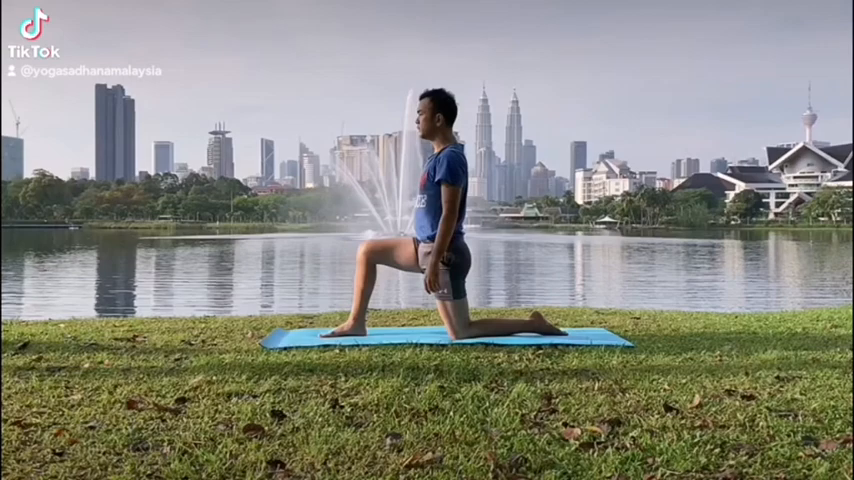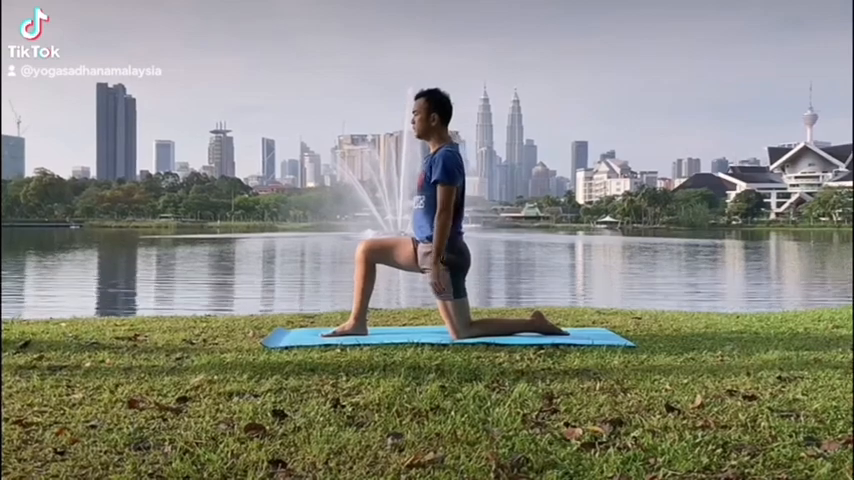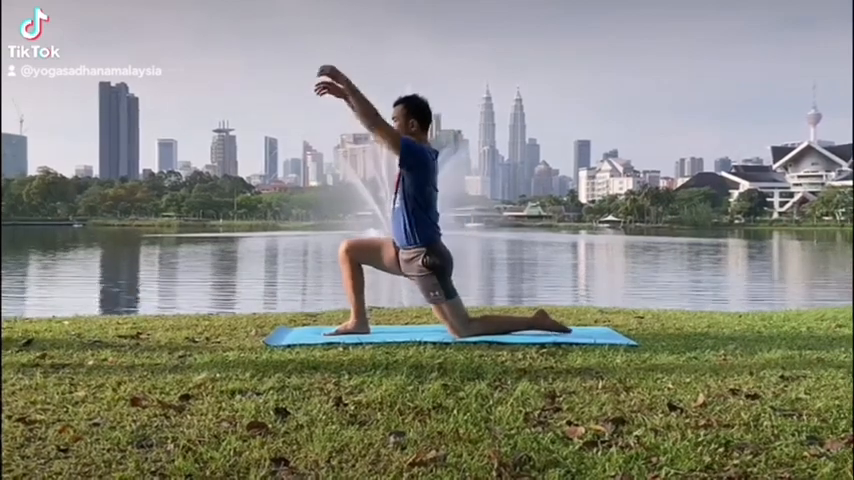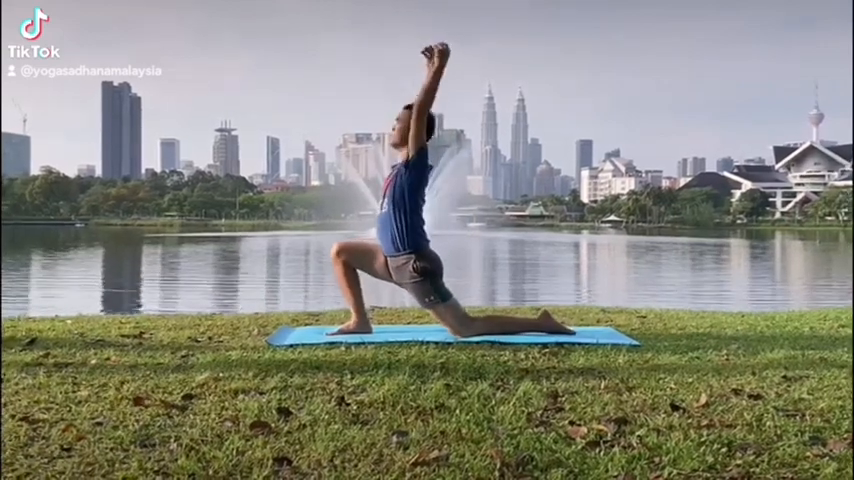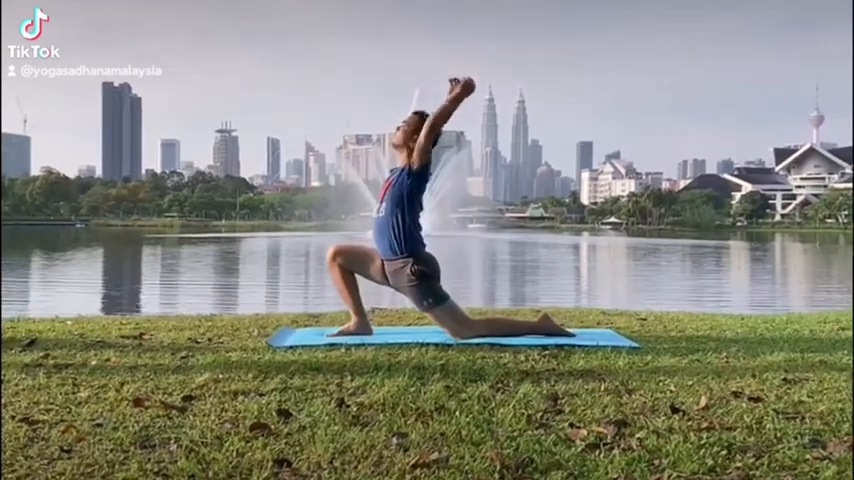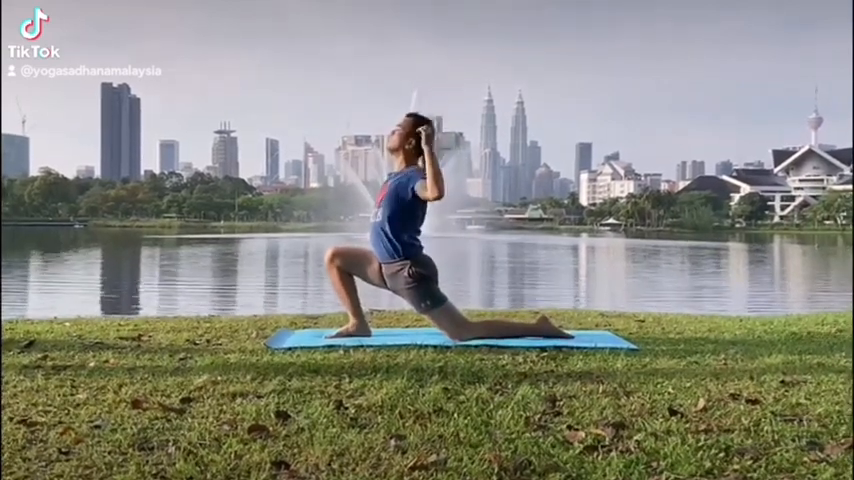
dt=0.7s
person 1, frame 1
left shoulder: (450, 158)
right shoulder: (440, 156)
left elbow: (449, 215)
left wrist: (433, 264)
left hip: (444, 253)
right hip: (425, 246)
left knee: (461, 332)
right knee: (367, 251)
left ankle: (532, 324)
right ankle: (356, 322)
person 1, frame 2
left shoulder: (446, 158)
right shoulder: (437, 156)
left elbow: (444, 214)
left wrist: (436, 265)
right wrist: (424, 256)
left hip: (444, 253)
right hip: (426, 247)
left knee: (462, 332)
right knee: (365, 250)
left ankle: (533, 324)
right ankle: (357, 322)
person 1, frame 3
left shoulder: (416, 154)
right shoulder: (417, 155)
left elbow: (375, 124)
right elbow: (377, 125)
left wrist: (345, 81)
right wrist: (345, 93)
left hip: (425, 258)
right hip: (406, 251)
left knee: (464, 330)
right knee: (348, 250)
left ankle: (536, 322)
right ankle: (358, 321)
person 1, frame 4
left shoulder: (415, 164)
right shoulder: (404, 166)
left elbow: (420, 112)
right elbow: (419, 111)
left wrist: (438, 68)
right wrist: (433, 69)
left hip: (415, 265)
right hip: (395, 259)
left knee: (466, 328)
right knee: (340, 252)
left ankle: (540, 323)
right ankle: (359, 321)
person 1, frame 5
left shoulder: (414, 171)
right shoulder: (402, 171)
left elbow: (431, 127)
right elbow: (431, 126)
left wrist: (457, 97)
right wrist: (453, 97)
left hip: (411, 268)
right hip: (391, 264)
left knee: (464, 330)
right knee: (336, 255)
left ankle: (539, 326)
right ankle: (360, 322)
person 1, frame 6
left shoulder: (413, 176)
right shoulder: (399, 175)
left elbow: (436, 191)
left wrist: (429, 149)
left hip: (409, 271)
right hip: (388, 266)
left knee: (463, 332)
right knee: (335, 257)
left ankle: (537, 328)
right ankle: (358, 324)
